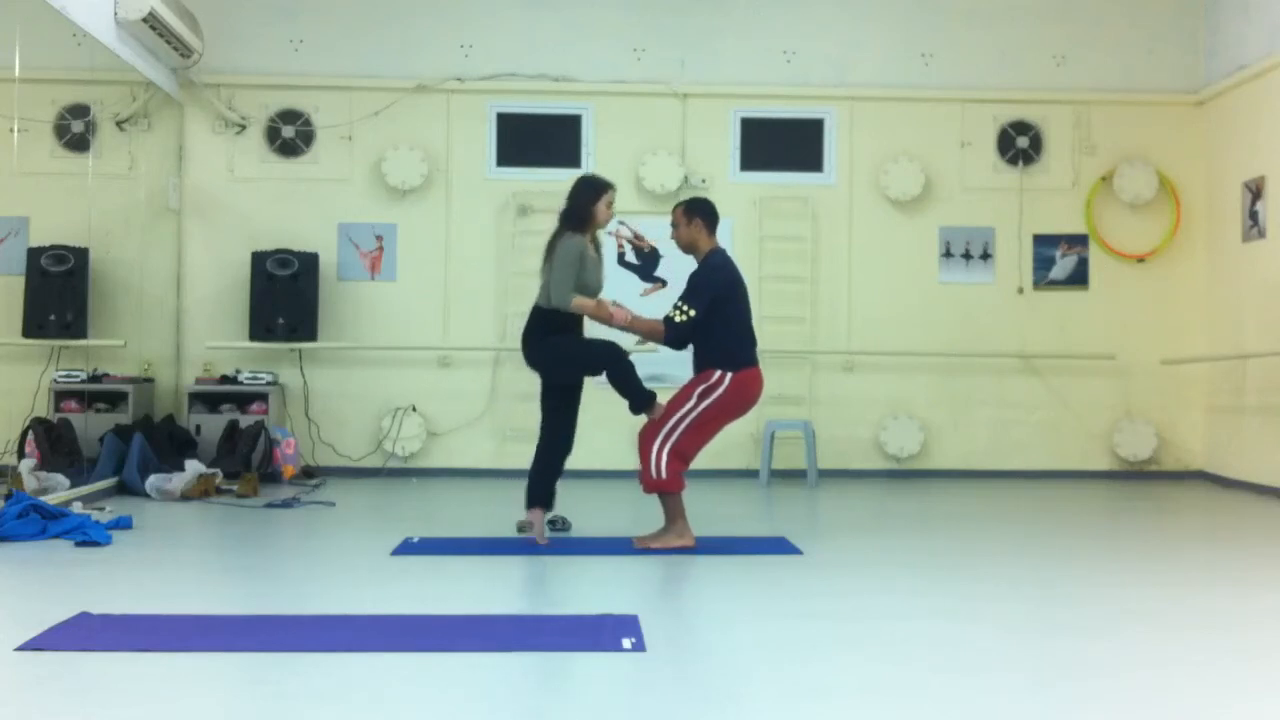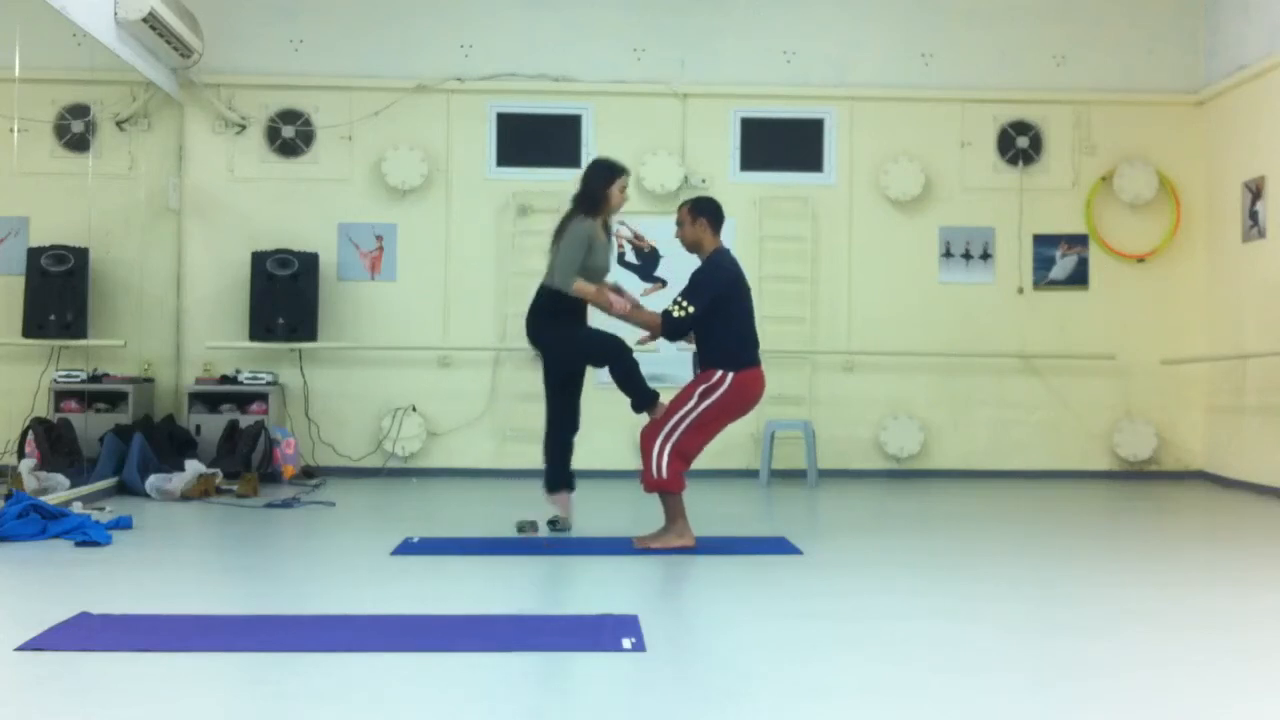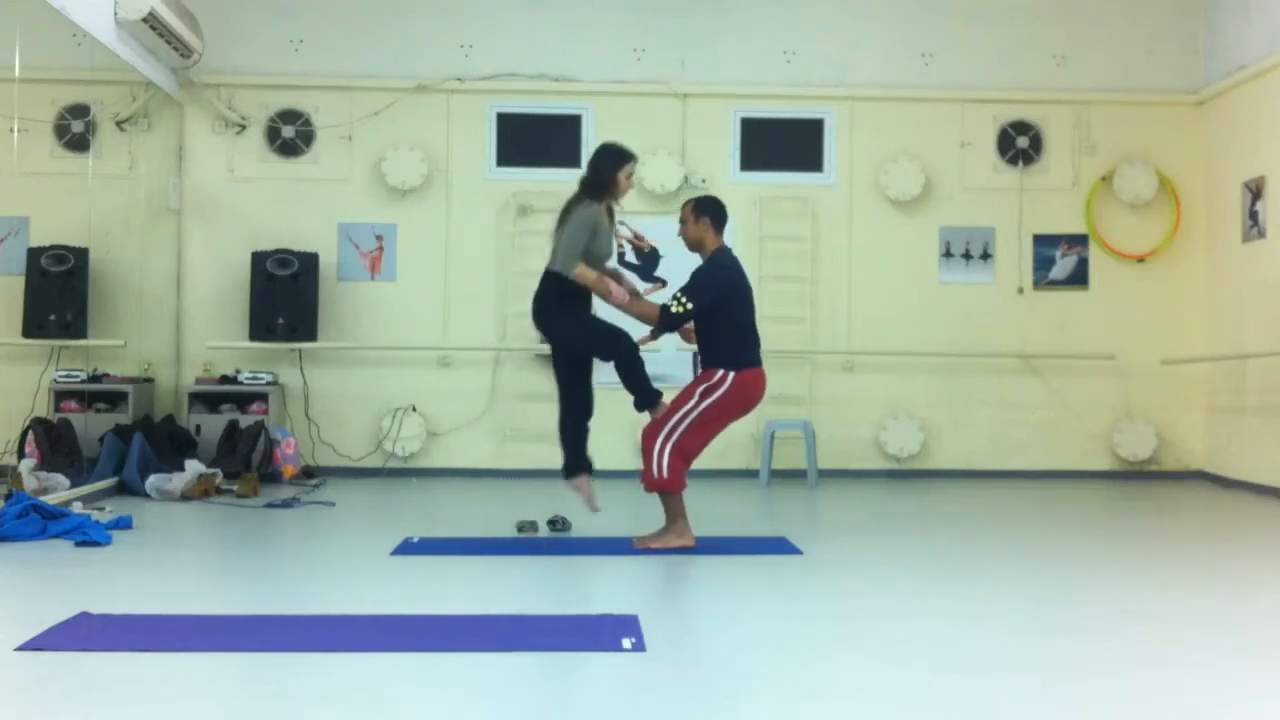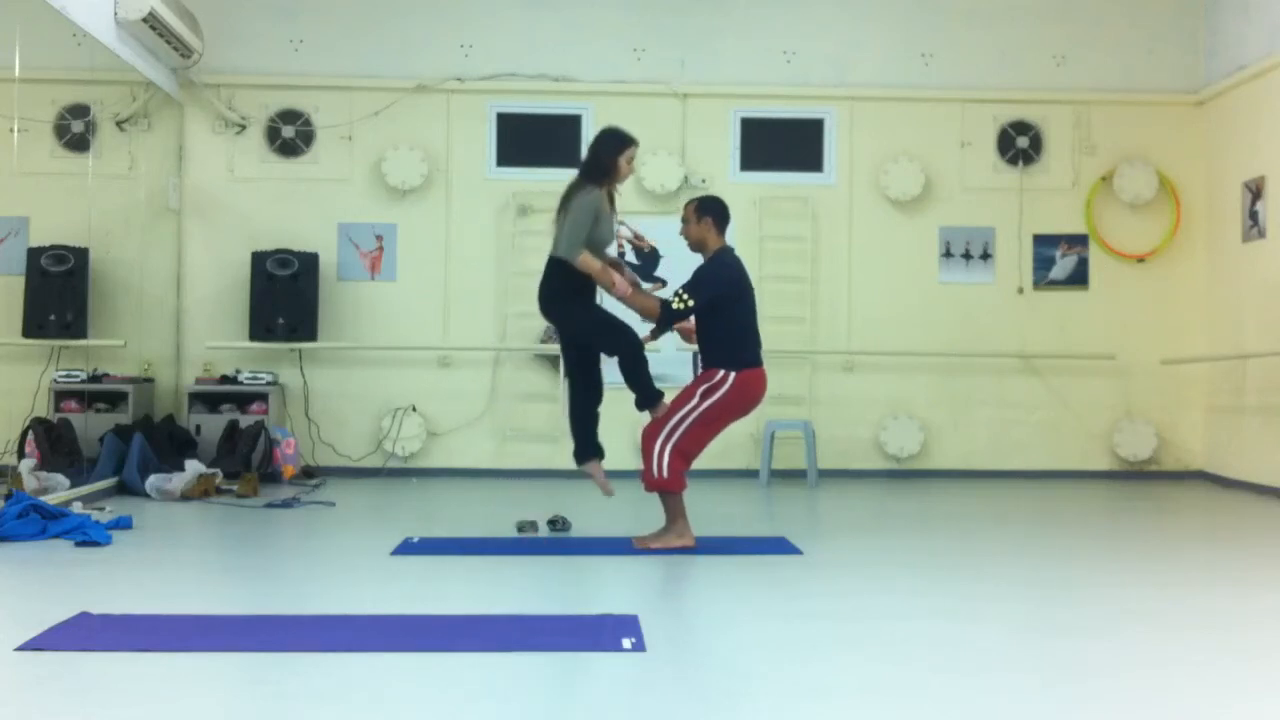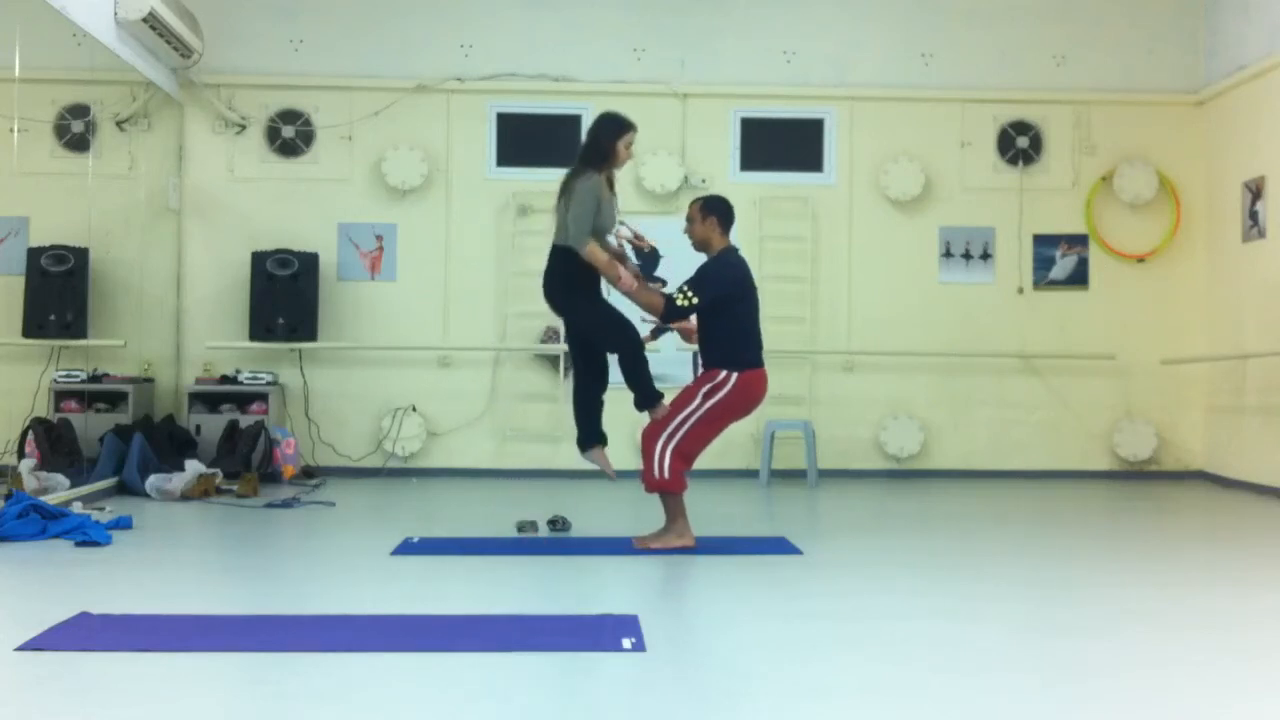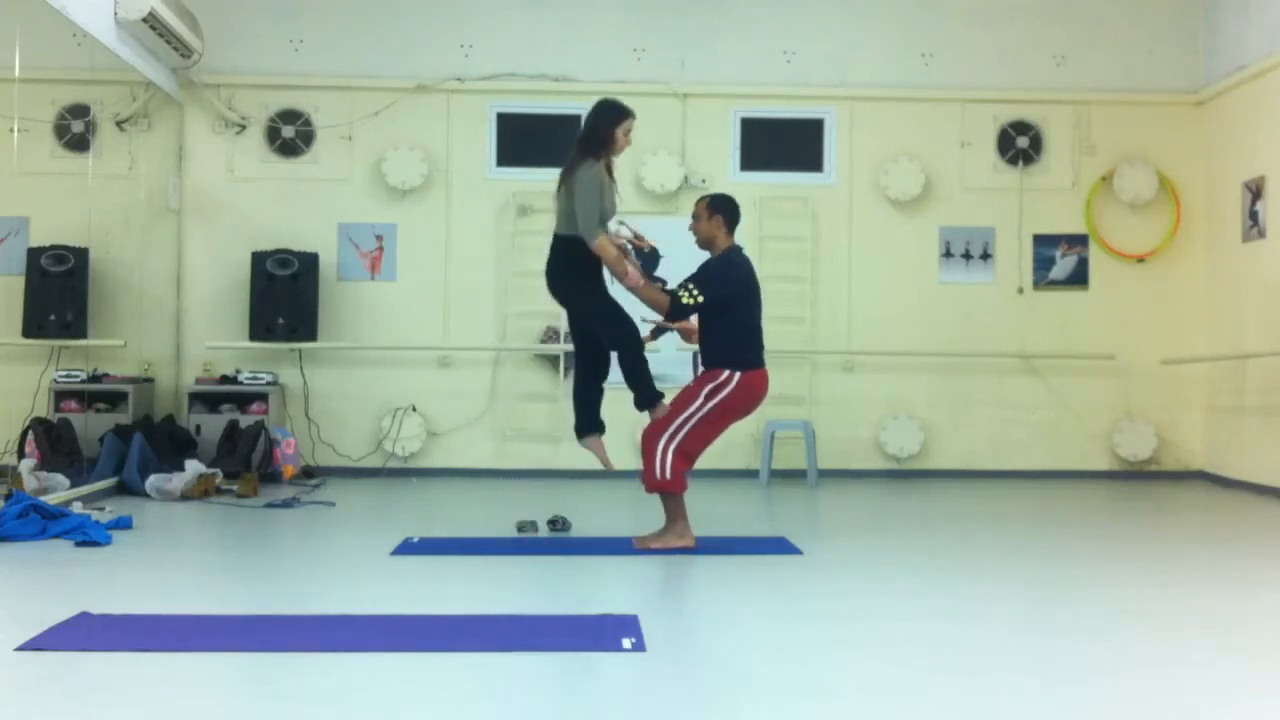
dt=0.1s
person 1, frame 1
left shoulder: (590, 244)
right shoulder: (570, 243)
right elbow: (561, 298)
left wrist: (609, 310)
right wrist: (605, 310)
left hip: (563, 339)
right hip: (543, 340)
left knee: (558, 431)
right knee: (611, 355)
left ankle: (537, 506)
right ankle: (650, 408)
person 1, frame 2
left shoulder: (601, 227)
right shoulder: (582, 226)
right elbow: (565, 279)
left wrist: (616, 292)
right wrist: (605, 298)
left hip: (567, 321)
right hip: (548, 321)
left knee: (565, 412)
right knee: (615, 350)
left ankle: (559, 487)
right ankle: (651, 407)
person 1, frame 3
left shoulder: (604, 212)
right shoulder: (587, 211)
right elbow: (565, 262)
left wrist: (616, 278)
right wrist: (605, 286)
left hip: (572, 307)
right hip: (555, 306)
left knee: (576, 396)
right knee: (619, 343)
left ankle: (577, 470)
right ankle: (654, 406)
person 1, frame 4
left shoulder: (603, 196)
right shoulder: (588, 196)
right elbow: (571, 249)
left wrist: (615, 269)
right wrist: (609, 279)
left hip: (576, 293)
right hip: (561, 293)
left knee: (586, 380)
right knee: (625, 340)
left ankle: (589, 456)
right ankle: (654, 406)
person 1, frame 5
left shoulder: (603, 182)
right shoulder: (588, 182)
right elbow: (578, 238)
left wrist: (619, 259)
right wrist: (614, 271)
left hip: (581, 281)
right hip: (566, 281)
left knee: (591, 367)
right knee: (625, 336)
left ankle: (591, 442)
right ankle: (652, 405)
person 1, frame 6
left shoulder: (600, 170)
right shoulder: (587, 171)
right elbow: (588, 230)
left wrist: (620, 249)
right wrist: (620, 267)
left hip: (582, 268)
right hip: (569, 269)
left knee: (593, 353)
right knee: (624, 333)
left ankle: (590, 431)
right ankle: (653, 407)
person 2, frame 1
left shoulder: (711, 272)
right shoulder: (716, 267)
left elbow: (676, 334)
right elbow: (689, 330)
left wrist: (625, 322)
right wrist: (632, 320)
left hip: (729, 380)
right hip: (729, 377)
left knee: (658, 442)
right knee: (661, 440)
left ankle: (679, 530)
right ankle: (675, 527)
person 2, frame 2
left shoulder: (714, 271)
right shoulder: (719, 266)
left elbow: (673, 326)
right elbow: (687, 324)
left wrist: (622, 310)
right wrist: (634, 309)
left hip: (731, 380)
right hip: (731, 377)
left knee: (660, 440)
right knee: (663, 440)
left ankle: (679, 530)
right ankle: (675, 527)
person 2, frame 3
left shoulder: (716, 270)
right shoulder: (721, 266)
left elbow: (669, 319)
right elbow: (682, 318)
left wrist: (620, 299)
right wrist: (632, 296)
left hip: (732, 379)
right hip: (732, 376)
left knee: (660, 440)
right knee: (664, 439)
left ankle: (679, 530)
right ankle: (676, 527)
person 2, frame 4
left shoulder: (718, 269)
right shoulder: (721, 266)
left elbow: (668, 314)
right elbow: (676, 310)
left wrist: (621, 291)
right wrist: (636, 289)
left hip: (733, 379)
right hip: (732, 375)
left knee: (661, 439)
right knee: (664, 439)
left ankle: (679, 530)
right ankle: (675, 527)
person 2, frame 5
left shoulder: (722, 269)
right shoulder: (724, 266)
left elbow: (671, 311)
right elbow: (678, 307)
left wrist: (626, 285)
right wrist: (637, 281)
left hip: (735, 379)
right hip: (732, 376)
left knee: (661, 440)
right knee: (665, 439)
left ankle: (679, 530)
right ankle: (676, 527)
person 2, frame 6
left shoulder: (728, 267)
right shoulder: (721, 265)
left elbow: (675, 308)
right elbow: (678, 300)
left wrist: (630, 281)
left hip: (735, 379)
right hip: (730, 375)
left knee: (662, 440)
right knee: (664, 438)
left ankle: (679, 531)
right ankle: (675, 528)
